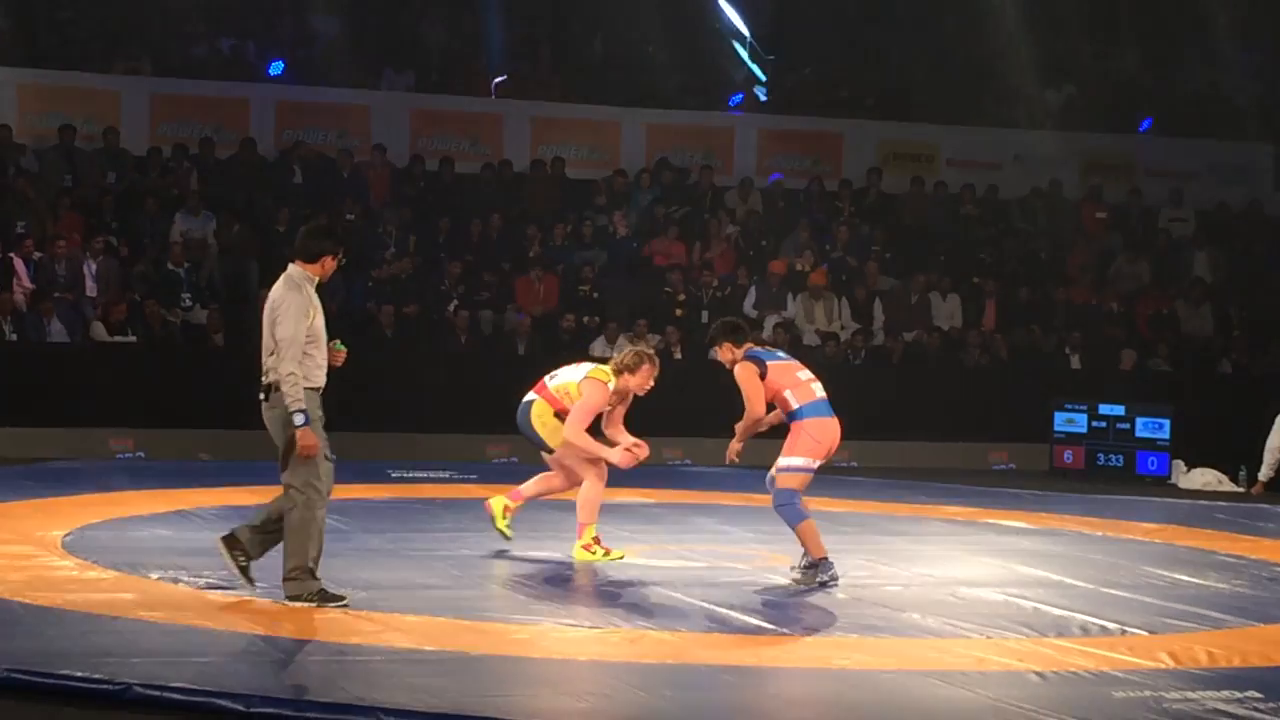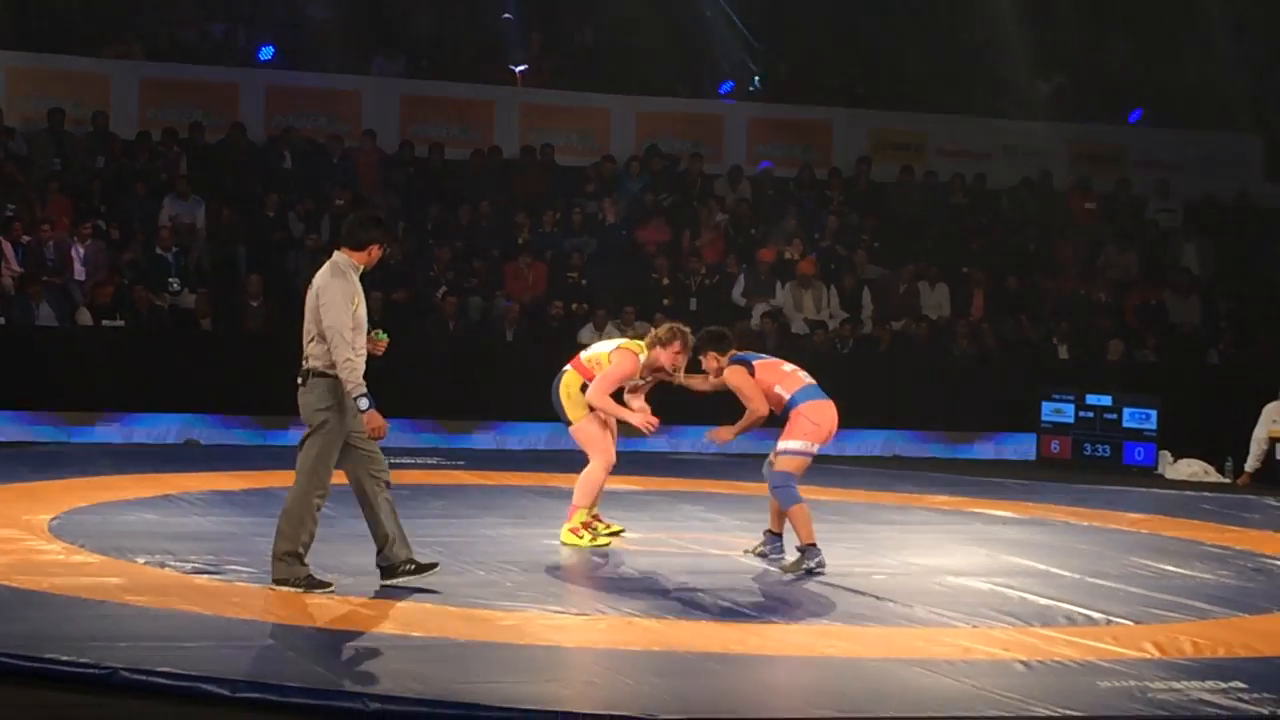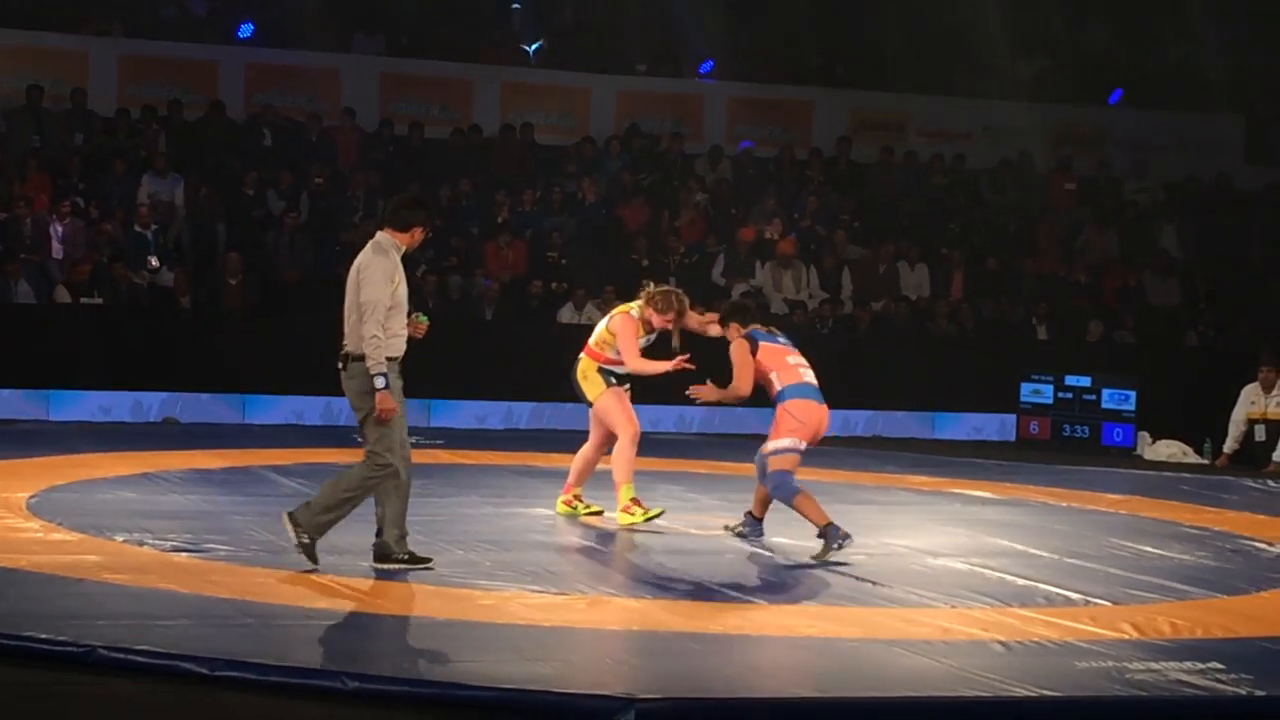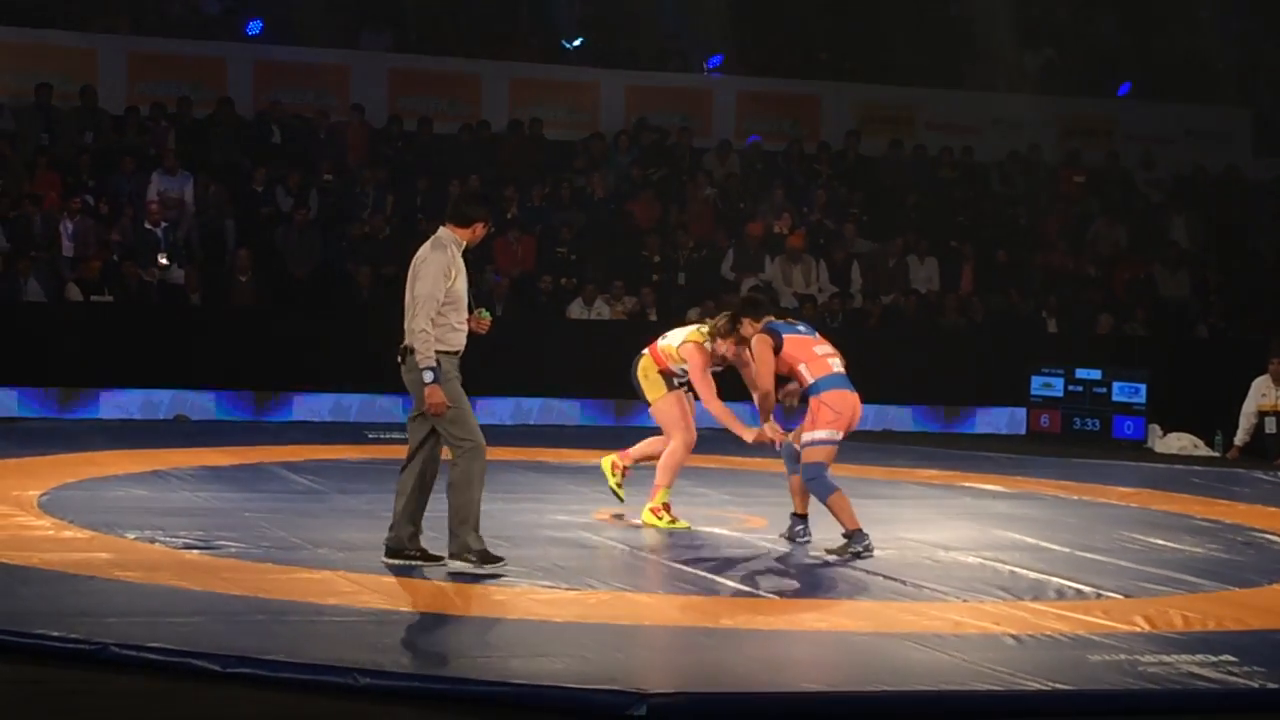
dt=0.3s
person 1, frame 1
left shoulder: (298, 289)
right shoulder: (293, 294)
right elbow: (287, 365)
left wrist: (322, 356)
right wrist: (302, 423)
left hip: (299, 402)
right hip: (293, 402)
left knee: (316, 486)
right knee: (305, 492)
left ankle: (244, 542)
right ankle: (301, 584)
person 1, frame 2
left shoulder: (343, 276)
right shoulder: (336, 280)
right elbow: (340, 351)
left wrist: (365, 344)
right wrist: (366, 406)
left hip: (338, 391)
right hip: (328, 389)
left knee: (373, 473)
right knee: (313, 481)
left ankle: (395, 560)
right ankle: (288, 569)
person 1, frame 3
left shoulder: (384, 257)
right shoulder: (379, 261)
left elbow: (375, 322)
right elbow: (370, 328)
left wrist: (404, 328)
right wrist: (382, 386)
left hip: (382, 370)
right hip: (372, 371)
left knee: (398, 460)
right knee: (383, 460)
left ankle: (391, 547)
right ankle: (307, 520)
person 1, frame 4
left shoulder: (448, 253)
right shoulder: (438, 255)
right elbow: (421, 323)
left wrist: (465, 323)
right wrist: (432, 381)
left hip: (438, 365)
right hip: (433, 366)
left knee: (423, 456)
right knee: (469, 447)
left ankle: (402, 542)
right ankle: (464, 544)
person 2, frame 1
left shoulder: (744, 367)
right shoulder: (772, 355)
left elbow: (756, 413)
left wrist: (739, 440)
right wrist: (767, 422)
left hip: (812, 427)
right hip: (827, 423)
left knee: (784, 500)
right knee: (776, 481)
left ankle: (824, 567)
right ankle: (812, 546)
person 2, frame 2
left shoulder: (734, 370)
right shoulder: (749, 360)
left elbow: (760, 410)
right elbow: (713, 384)
left wrist: (732, 431)
right wrist: (679, 379)
left hip: (809, 413)
right hip: (823, 409)
left knee: (781, 483)
right knee: (774, 468)
left ankle: (811, 554)
right ankle: (773, 541)
person 2, frame 3
left shoulder: (742, 342)
right shoulder: (780, 338)
left elbow: (743, 390)
left wrist: (715, 395)
left hip: (796, 409)
right hip: (818, 410)
left knee: (780, 484)
right knee: (766, 461)
left ankle: (832, 531)
right ankle: (752, 523)
person 2, frame 4
left shoulder: (761, 338)
right shoulder: (800, 327)
left elbow: (765, 388)
left wrist: (766, 422)
left hip: (829, 400)
right hip: (849, 398)
left knee: (814, 477)
right knee: (792, 449)
left ankle: (858, 538)
right ankle: (799, 524)
person 3, frame 1
left shoulder: (623, 393)
right shoulder: (599, 389)
left elbow: (612, 427)
right elbow: (571, 432)
left wrist: (630, 442)
right wrist: (608, 454)
left hip: (535, 411)
right hip: (539, 414)
left knee: (569, 478)
right knee: (596, 474)
left ankle: (506, 504)
right ankle: (586, 544)
person 3, frame 2
left shoulder: (657, 367)
right shoulder: (630, 359)
left elbow: (633, 395)
right elbow: (594, 396)
left wrist: (640, 408)
right wrist: (631, 417)
left hip: (586, 389)
right hip: (572, 388)
left knee: (606, 458)
right knee: (603, 458)
left ankle: (588, 517)
right ankle: (574, 527)
person 3, frame 3
left shoulder: (664, 315)
right shoulder: (626, 319)
left elbow: (704, 325)
right elbow: (636, 364)
left wrist: (723, 326)
right wrist: (665, 366)
left hip: (613, 374)
right hip: (593, 372)
left knee: (602, 441)
right knee: (630, 431)
left ankle: (569, 497)
right ankle: (628, 506)
person 3, frame 4
left shoulder: (732, 347)
right shoulder: (696, 349)
left elbow: (755, 385)
right elbow: (710, 401)
right wrist: (744, 431)
left hip: (672, 374)
right hip: (651, 372)
left knee: (678, 439)
right knee: (684, 438)
left ankle: (619, 461)
right ankle: (656, 508)
